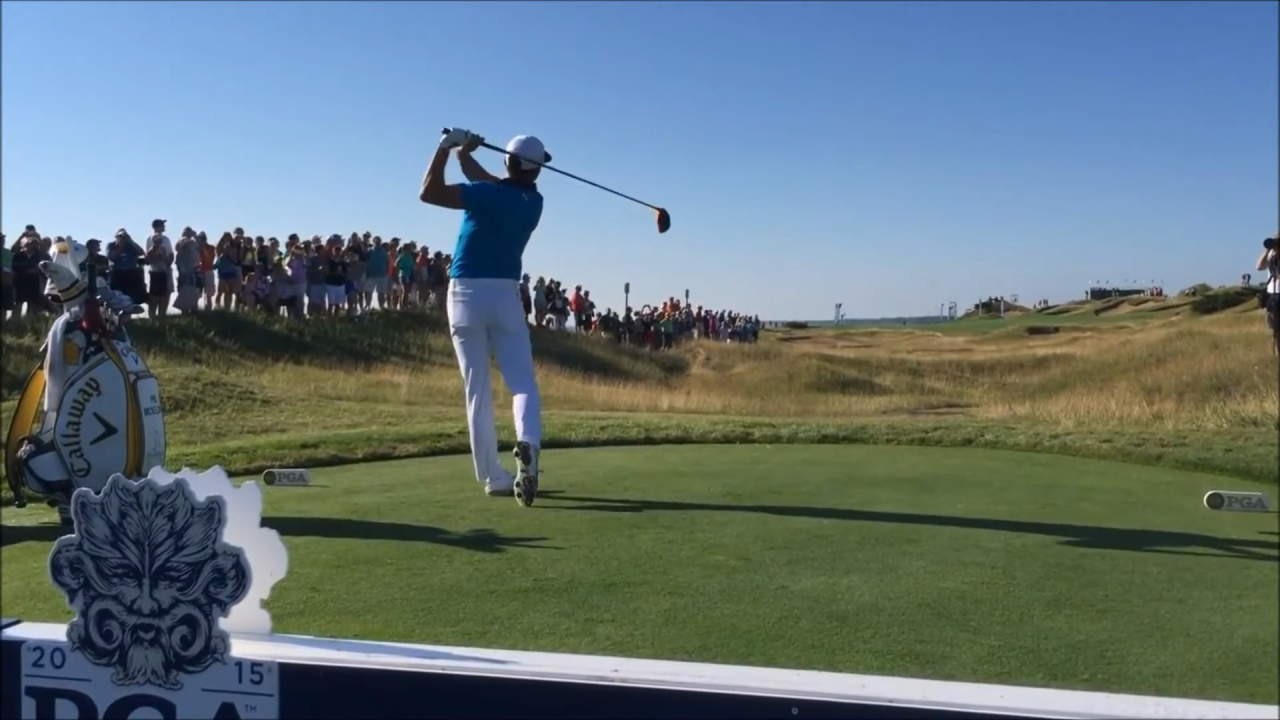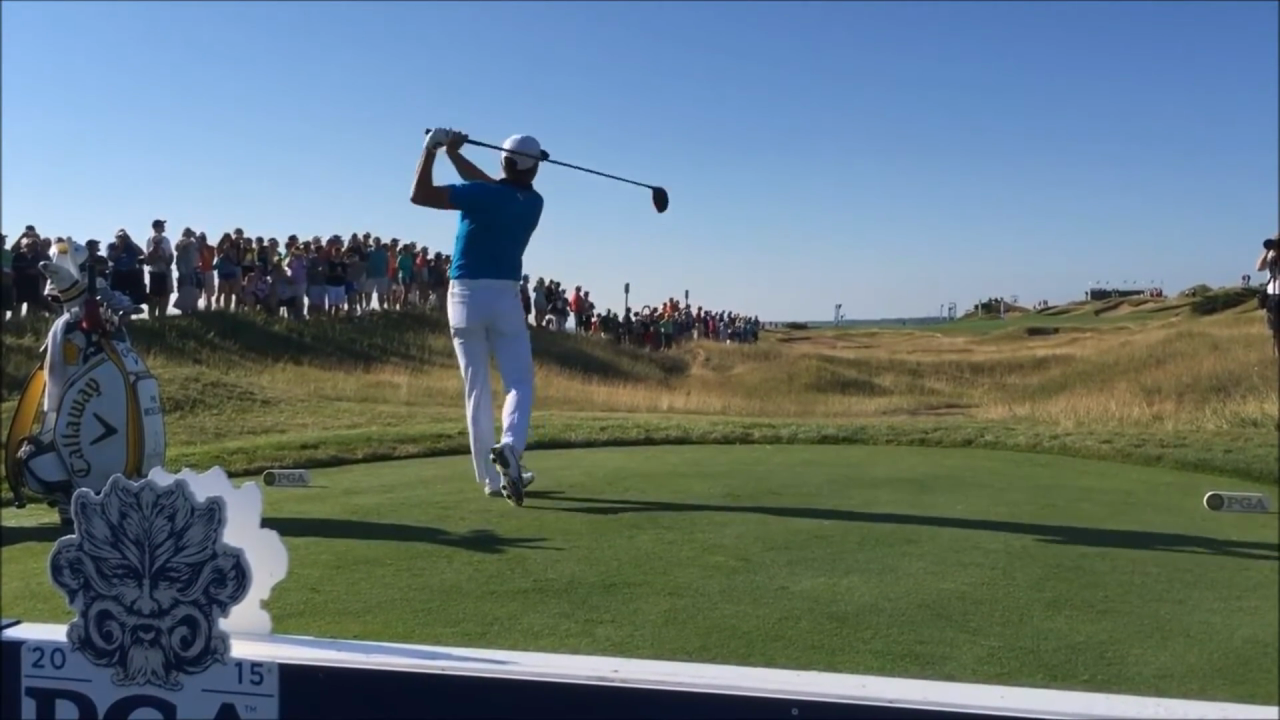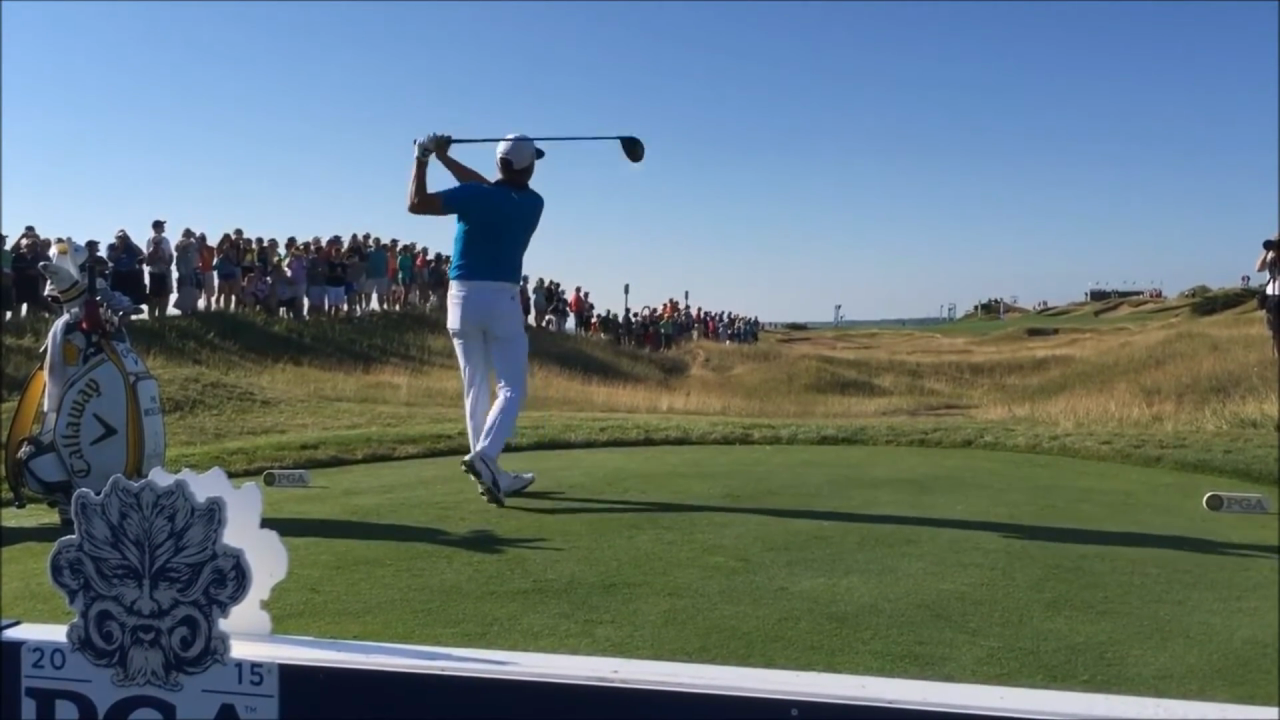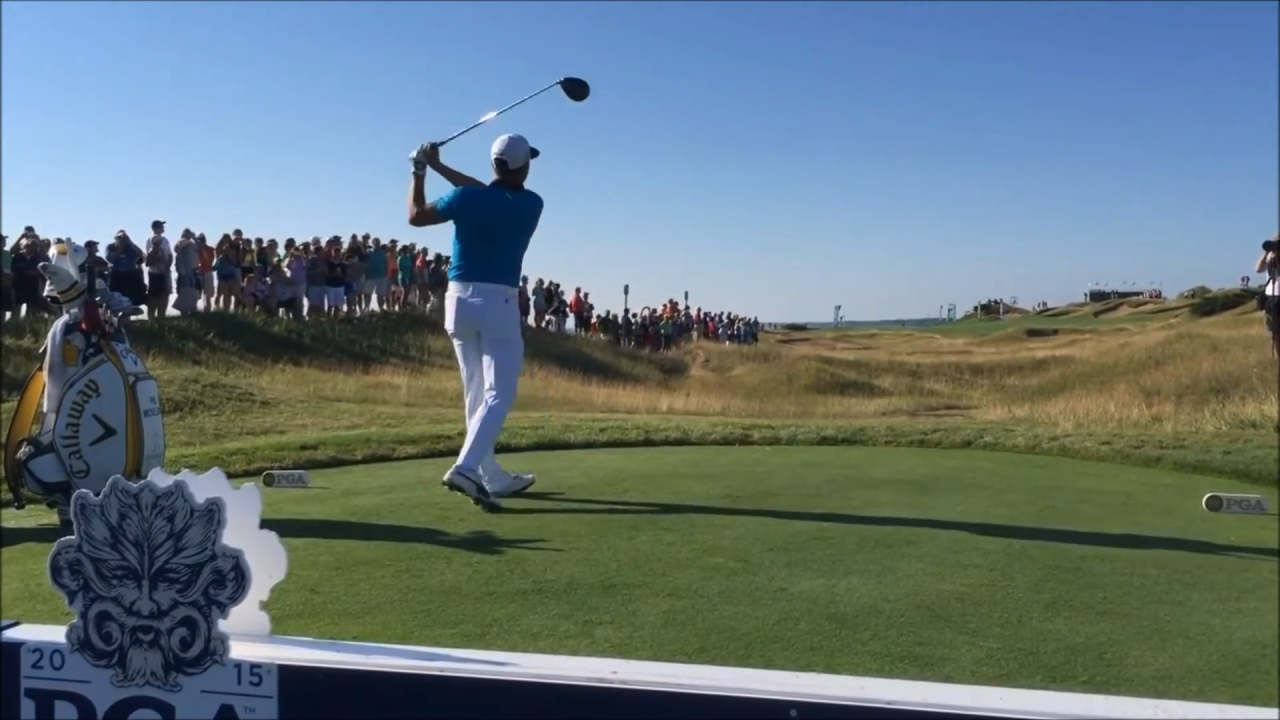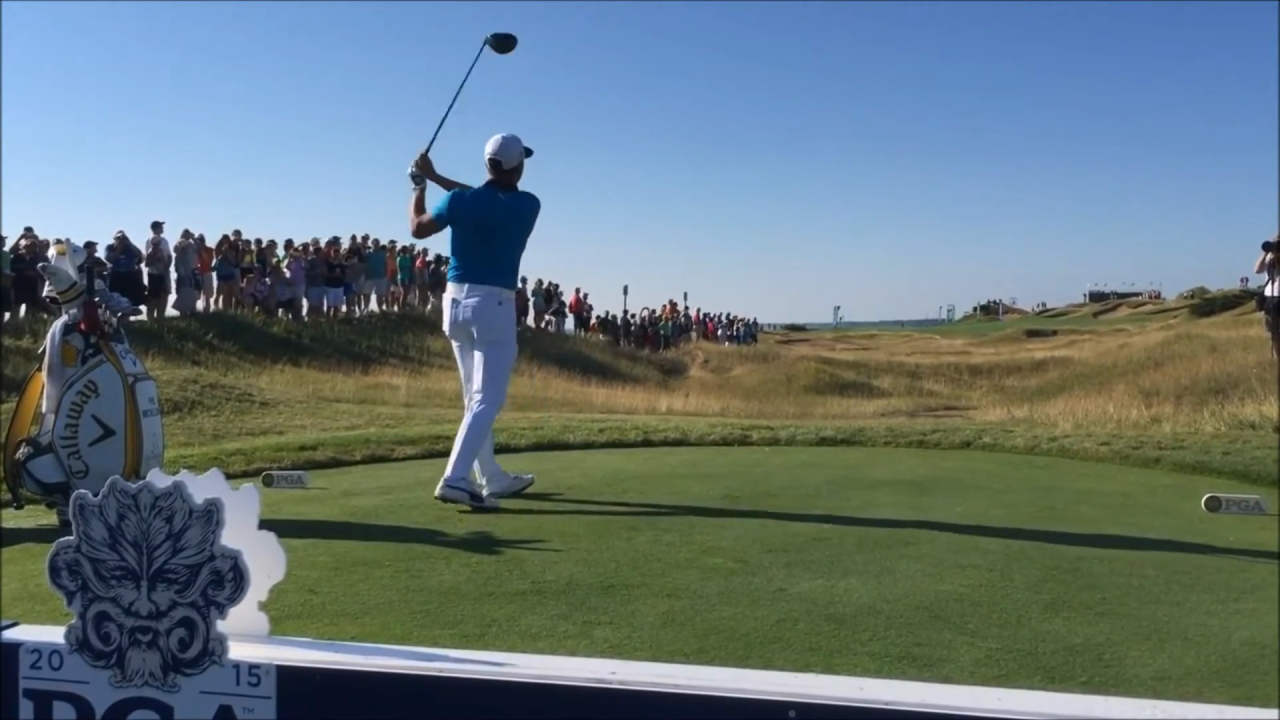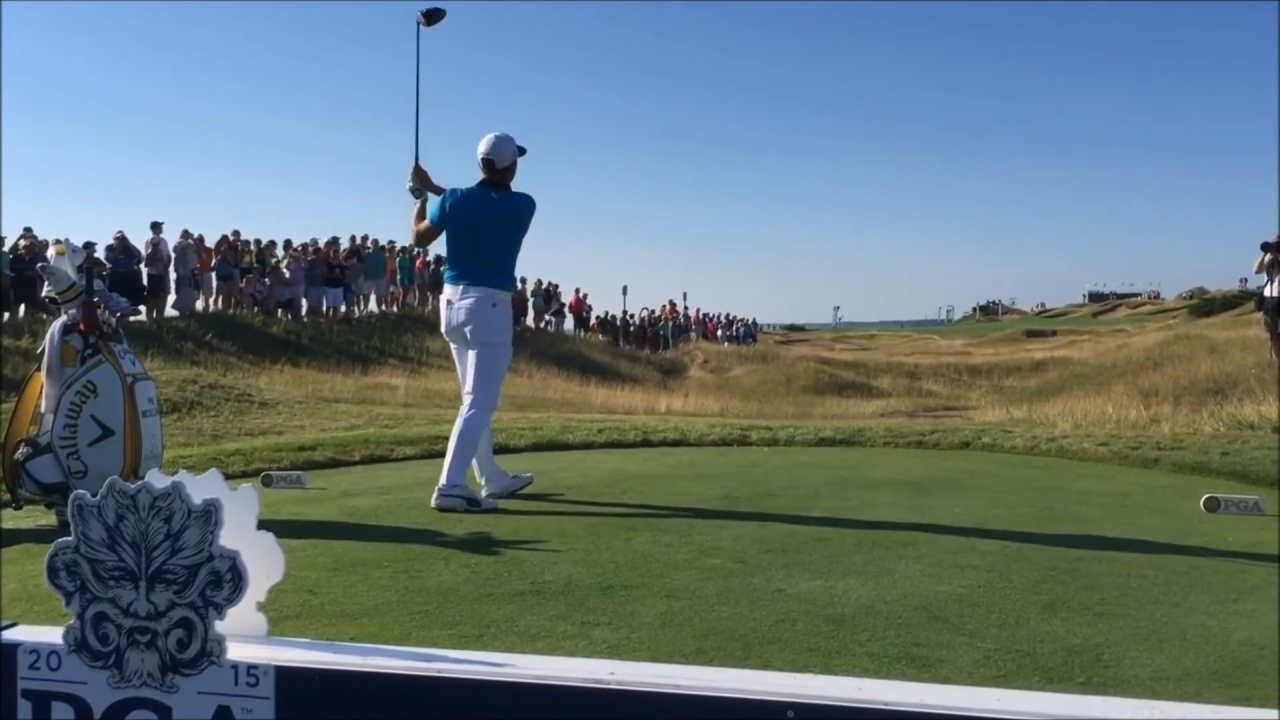
dt=0.1s
person 1, frame 1
left shoulder: (490, 195)
right shoulder: (534, 202)
left elbow: (428, 193)
left wrist: (446, 147)
right wrist: (464, 152)
left hip: (465, 296)
right hip: (504, 297)
left knee: (477, 391)
right knee: (523, 384)
left ankle: (493, 475)
right ankle: (528, 442)
person 1, frame 2
left shoulder: (481, 195)
right shoulder: (533, 203)
left elbow: (419, 195)
left wrist: (430, 150)
right wrist: (454, 153)
left hip: (462, 298)
right hip: (504, 297)
left knee: (477, 391)
right knee: (519, 386)
left ankle: (494, 474)
right ankle: (509, 448)
person 1, frame 3
left shoulder: (475, 197)
right shoulder: (533, 203)
left elbow: (416, 204)
left wrist: (423, 157)
right wrist: (445, 157)
left hip: (462, 298)
right hip: (502, 300)
left knee: (476, 391)
right knee: (511, 388)
left ankle: (495, 475)
right ankle: (485, 454)
person 1, frame 4
left shoulder: (465, 198)
right shoulder: (532, 205)
left elbow: (416, 217)
left wrist: (419, 172)
right wrist: (440, 167)
left hip: (459, 300)
right hip: (499, 302)
left knee: (477, 394)
right knee: (498, 395)
left ankle: (492, 476)
right ankle: (465, 469)
person 1, frame 5
left shoulder: (461, 201)
right shoulder: (529, 206)
left elbow: (417, 229)
left wrist: (420, 185)
right wrist: (435, 176)
left hip: (456, 301)
right hip: (495, 305)
left knee: (476, 395)
right knee: (487, 397)
left ankle: (491, 477)
right ankle: (455, 478)
person 1, frame 6
left shoulder: (453, 200)
right shoulder: (524, 206)
left elbow: (418, 238)
left wrist: (422, 199)
right wrist: (432, 189)
left hip: (452, 303)
right hip: (490, 306)
left knee: (476, 396)
right knee: (479, 400)
left ankle: (493, 478)
right ankle: (450, 486)
